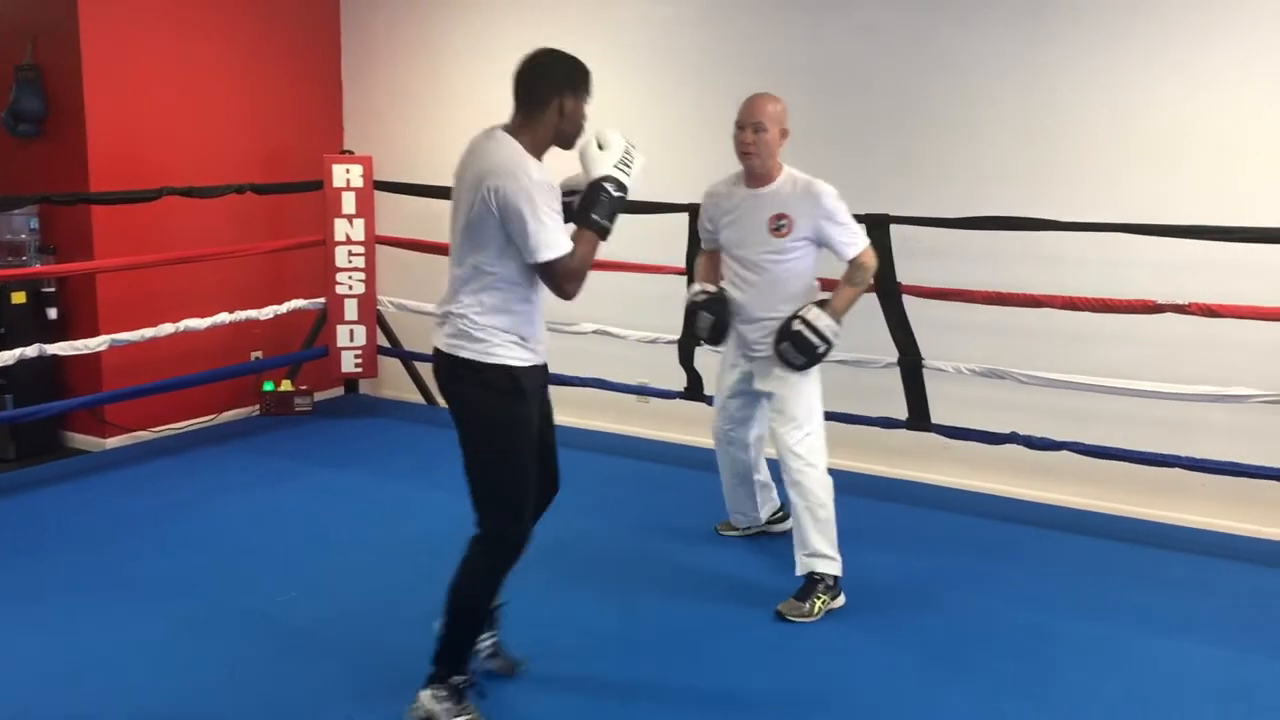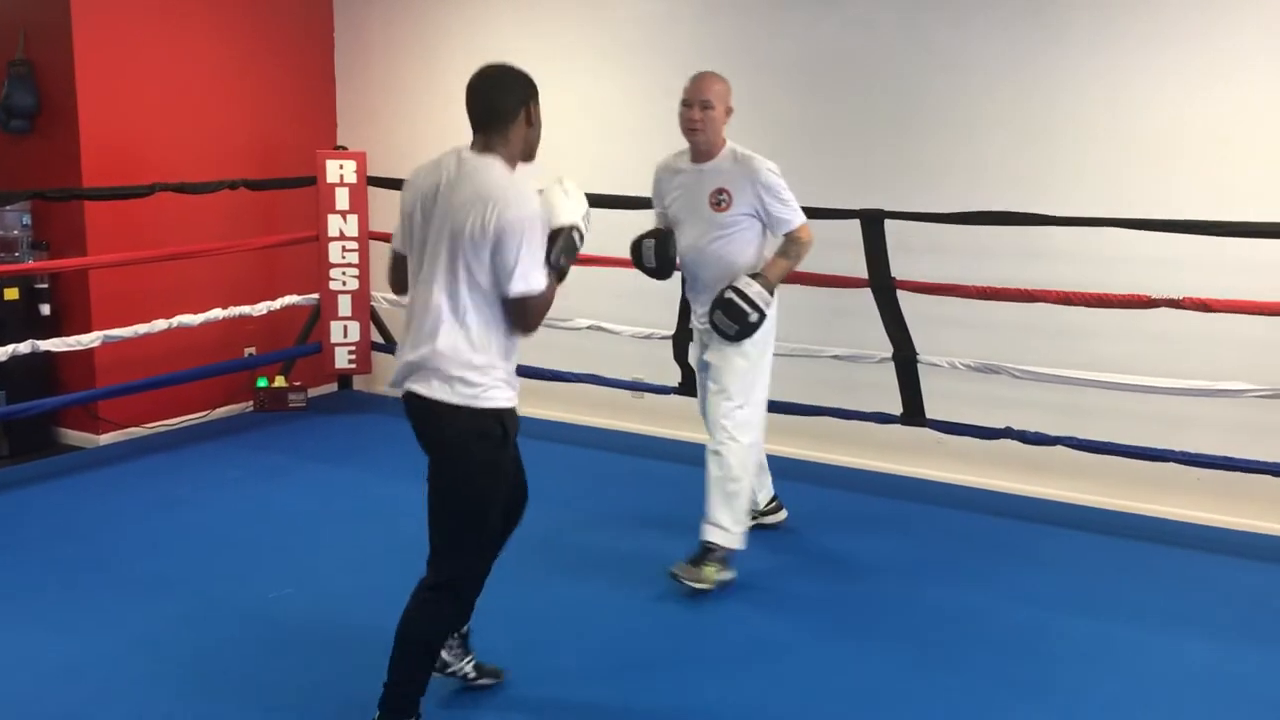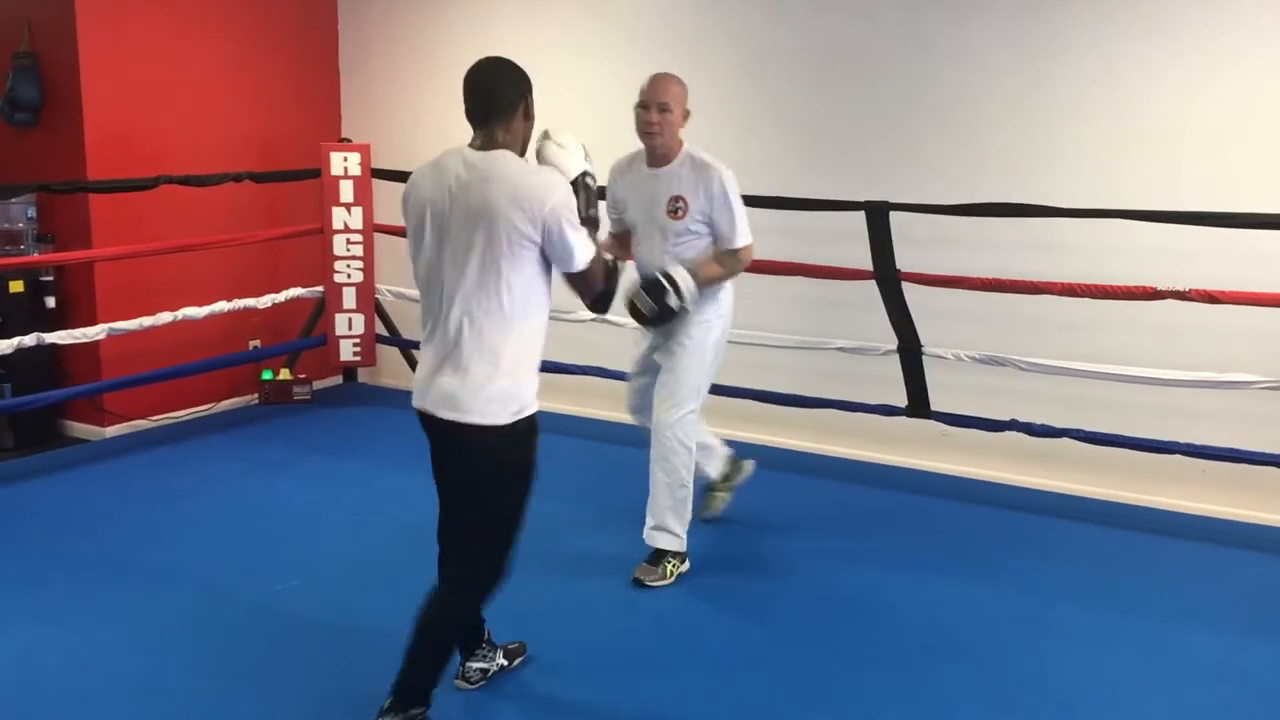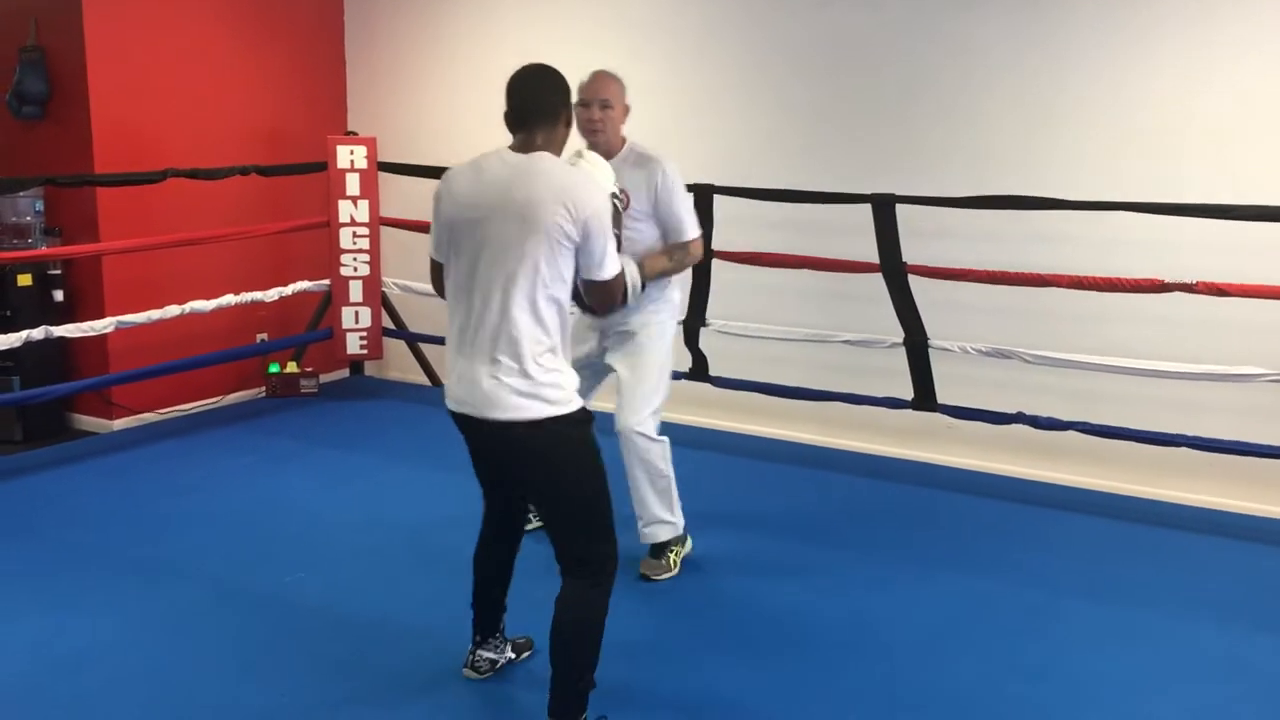
dt=0.3s
person 1, frame 1
left shoulder: (489, 145)
right shoulder: (519, 175)
right elbow: (567, 279)
left wrist: (575, 195)
right wrist: (605, 198)
left hip: (500, 357)
right hip: (490, 365)
left knee: (542, 486)
right knee: (502, 527)
left ankle: (478, 629)
person 1, frame 2
left shoulder: (426, 179)
right shoulder: (514, 199)
right elbow: (527, 317)
right wrist: (562, 247)
left hip: (429, 386)
right hip: (468, 401)
left knee: (506, 507)
right knee: (454, 568)
left ankle: (451, 645)
person 1, frame 3
left shoulder: (424, 182)
right shoulder: (543, 189)
right elbow: (596, 288)
right wrist: (581, 200)
left hip: (438, 396)
right hip: (495, 409)
left knee: (468, 537)
right knee: (469, 568)
left ankle: (476, 652)
person 1, frame 4
left shoulder: (456, 183)
right shoulder: (580, 190)
right elbow: (609, 299)
right wrist: (612, 236)
left hip: (468, 395)
right hip: (541, 406)
left knee: (503, 519)
right knee: (591, 562)
left ankle: (487, 642)
person 2, frame 1
left shoulder: (812, 195)
right shoulder: (717, 196)
left elbow: (864, 262)
left wrist: (829, 315)
right wrist: (704, 291)
left hip: (791, 346)
right hip: (739, 343)
left knee: (799, 451)
right knee: (731, 434)
left ankle: (823, 575)
right ankle: (756, 513)
person 2, frame 2
left shoulder: (753, 171)
right shoulder: (668, 171)
left elbow: (800, 238)
left wrist: (762, 286)
right wrist: (655, 246)
left hip: (742, 318)
right hip: (703, 316)
left knee: (733, 423)
right knee: (721, 418)
left ankle: (719, 547)
right ankle: (761, 501)
person 2, frame 3
left shoulder: (710, 176)
right shoulder: (621, 173)
left elbow: (741, 256)
left wrist: (685, 279)
left hip: (699, 318)
right hip: (654, 315)
left knee: (670, 423)
right knee: (645, 408)
left ankle: (668, 546)
right ankle: (724, 468)
person 2, frame 4
left shoulder: (654, 170)
left elbow: (690, 250)
left hip: (646, 317)
right hip: (593, 313)
left knee: (635, 423)
left ankle: (668, 536)
